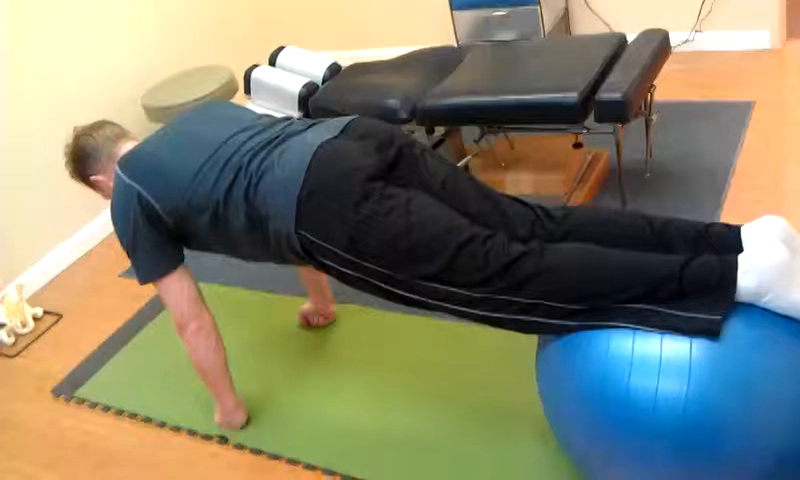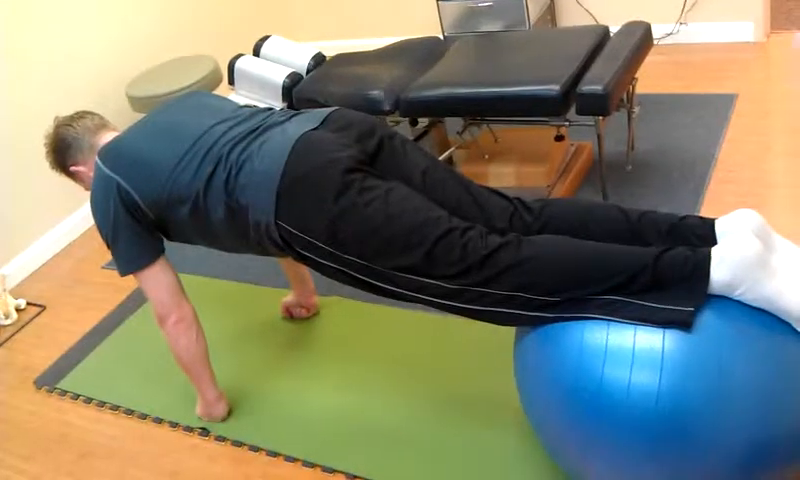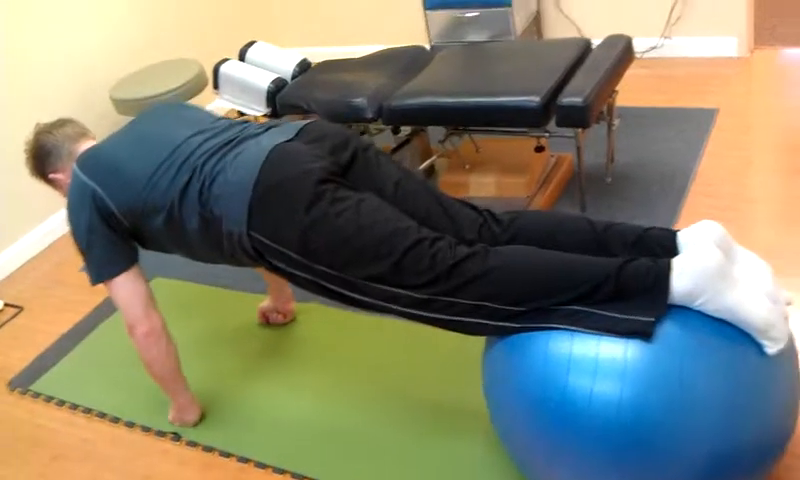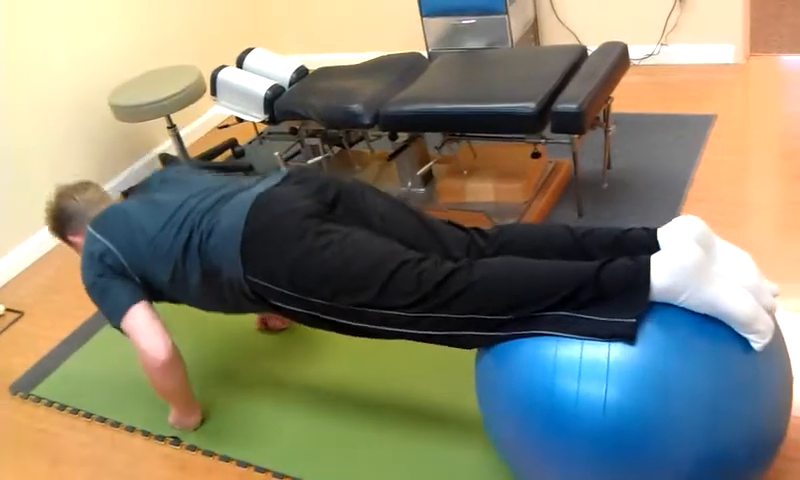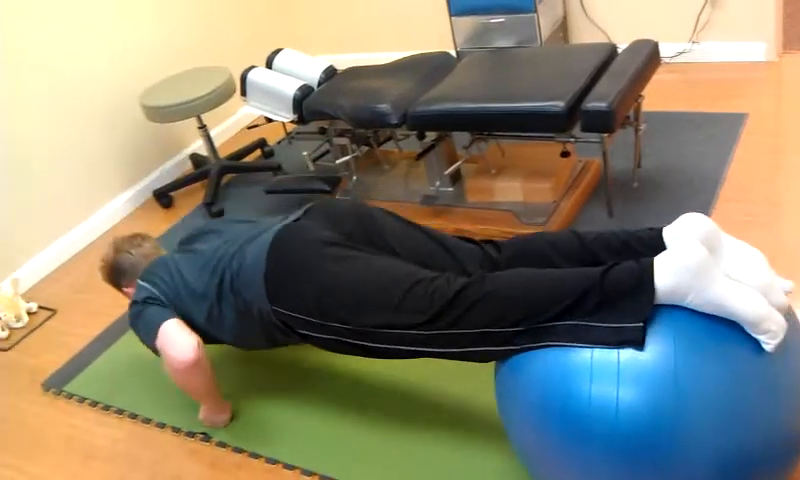
dt=0.5s
person 1, frame 1
left shoulder: (130, 200)
right shoulder: (199, 114)
left elbow: (191, 321)
left wrist: (229, 408)
right wrist: (320, 300)
left hip: (333, 204)
right hip: (360, 135)
left knee: (511, 279)
right knee: (537, 231)
left ankle: (737, 276)
right ankle: (740, 240)
person 1, frame 2
left shoulder: (109, 192)
right shoulder: (181, 104)
left elbow: (172, 313)
left wrist: (210, 400)
right wrist: (301, 292)
left hip: (314, 195)
right hip: (341, 127)
left knee: (488, 270)
right knee: (514, 222)
left ankle: (713, 270)
right ankle: (717, 232)
person 1, frame 3
left shoulder: (86, 198)
right shoulder: (156, 115)
left elbow: (143, 322)
left wrist: (183, 406)
right wrist: (280, 297)
left hip: (288, 208)
right hip: (314, 141)
left knee: (455, 281)
right knee: (483, 235)
left ankle: (675, 280)
right ankle: (677, 246)
person 1, frame 4
left shoulder: (100, 259)
right shoulder: (156, 181)
left elbow: (158, 352)
left wrist: (185, 411)
right wrist: (281, 302)
left hip: (278, 248)
right hip: (304, 185)
left knee: (450, 297)
right knee: (472, 252)
left ankle: (654, 279)
right ankle: (662, 242)
person 1, frame 5
left shoulder: (147, 299)
right shoulder: (199, 234)
left elbow: (185, 355)
left wrist: (214, 408)
right wrist: (312, 313)
left hip: (299, 281)
right hip: (331, 217)
left knee: (463, 313)
right knee: (490, 265)
left ankle: (662, 280)
right ankle: (672, 241)
